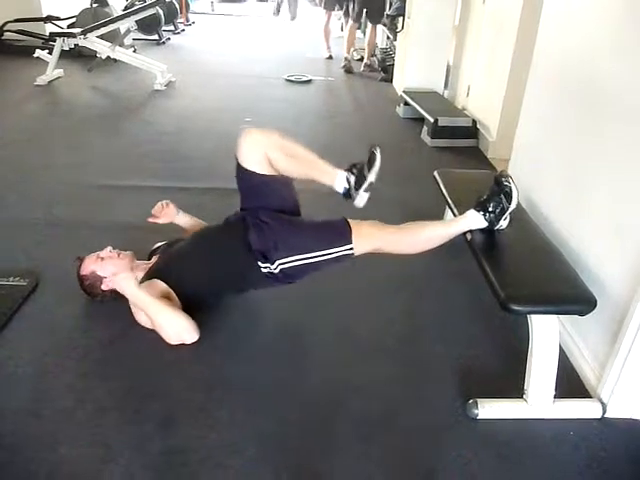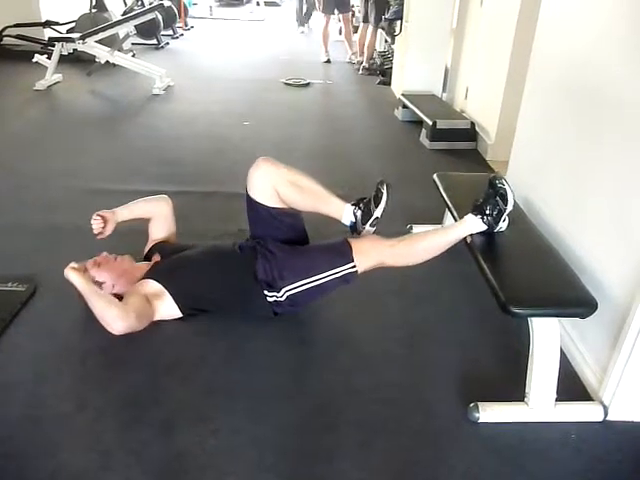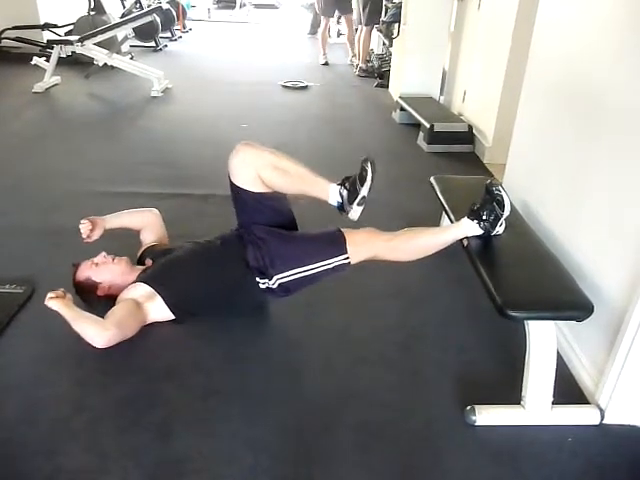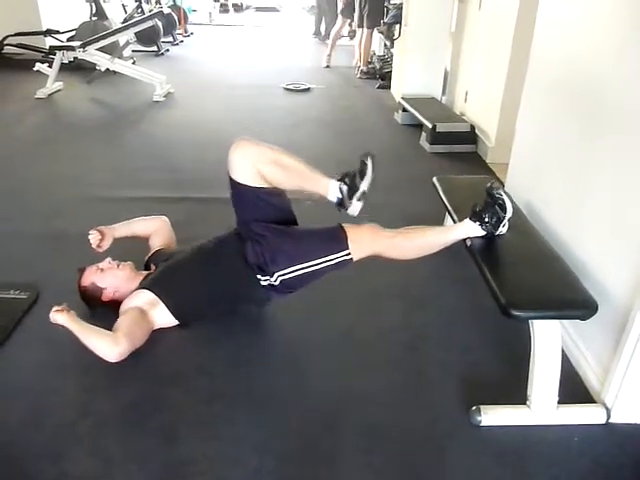
dt=1s
person 1, frame 1
left shoulder: (161, 255)
right shoulder: (144, 299)
right elbow: (186, 335)
left wrist: (179, 217)
right wrist: (133, 291)
left hip: (254, 226)
right hip: (267, 252)
left knee: (255, 140)
right knee: (372, 234)
left ankle: (345, 182)
right ankle: (476, 219)
person 1, frame 2
left shoulder: (156, 254)
right shoulder: (145, 296)
left elbow: (162, 203)
right elbow: (120, 322)
left wrist: (114, 215)
right wrist: (81, 282)
left hip: (264, 250)
right hip: (274, 283)
left knee: (264, 172)
right knee: (378, 250)
left ankle: (352, 215)
right ankle: (475, 222)
person 1, frame 3
left shoulder: (149, 256)
right shoulder: (136, 299)
left elbow: (151, 215)
right elbow: (104, 335)
left wrist: (101, 222)
right wrist: (64, 306)
left hip: (256, 241)
right hip: (266, 268)
left knee: (245, 156)
right knee: (371, 242)
left ankle: (339, 195)
right ankle: (471, 226)
person 1, frame 4
left shoulder: (156, 262)
right shoulder: (139, 306)
left elbow: (160, 222)
right elbow: (116, 348)
left wrist: (109, 230)
right wrist: (70, 320)
left hip: (254, 240)
right hip: (266, 267)
left knee: (245, 152)
right knee: (373, 238)
left ankle: (338, 192)
right ankle: (473, 227)
